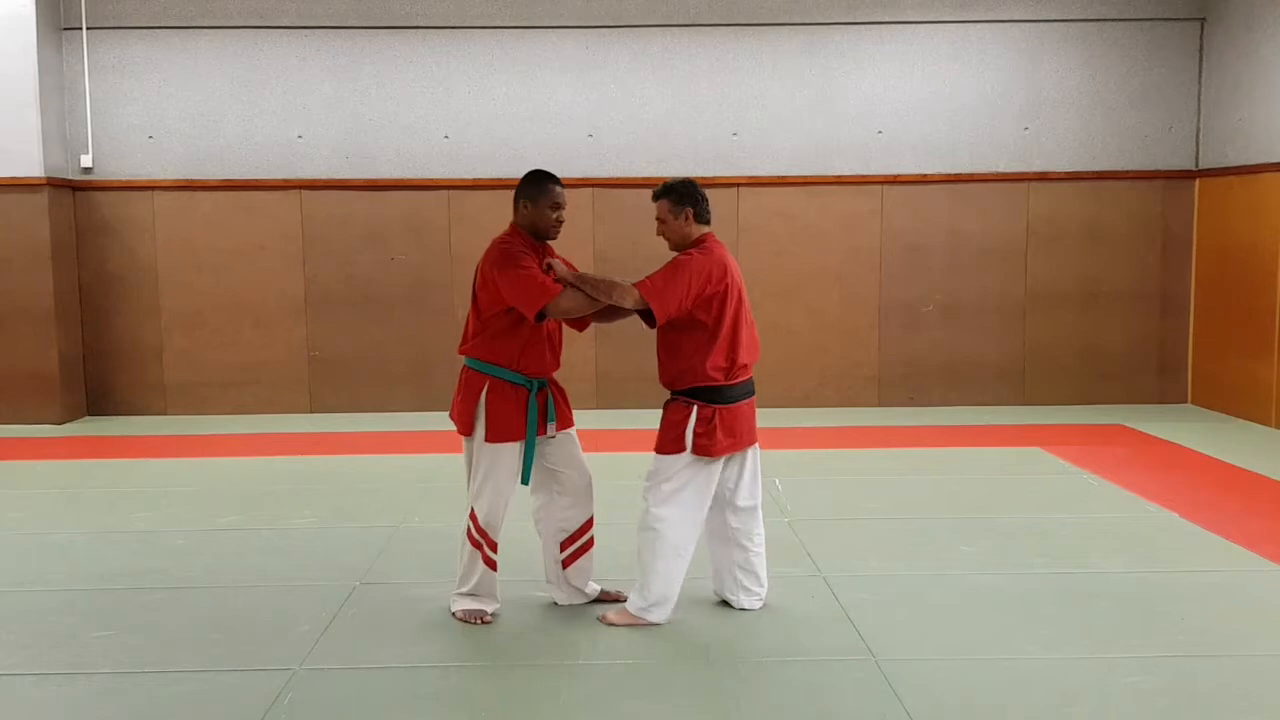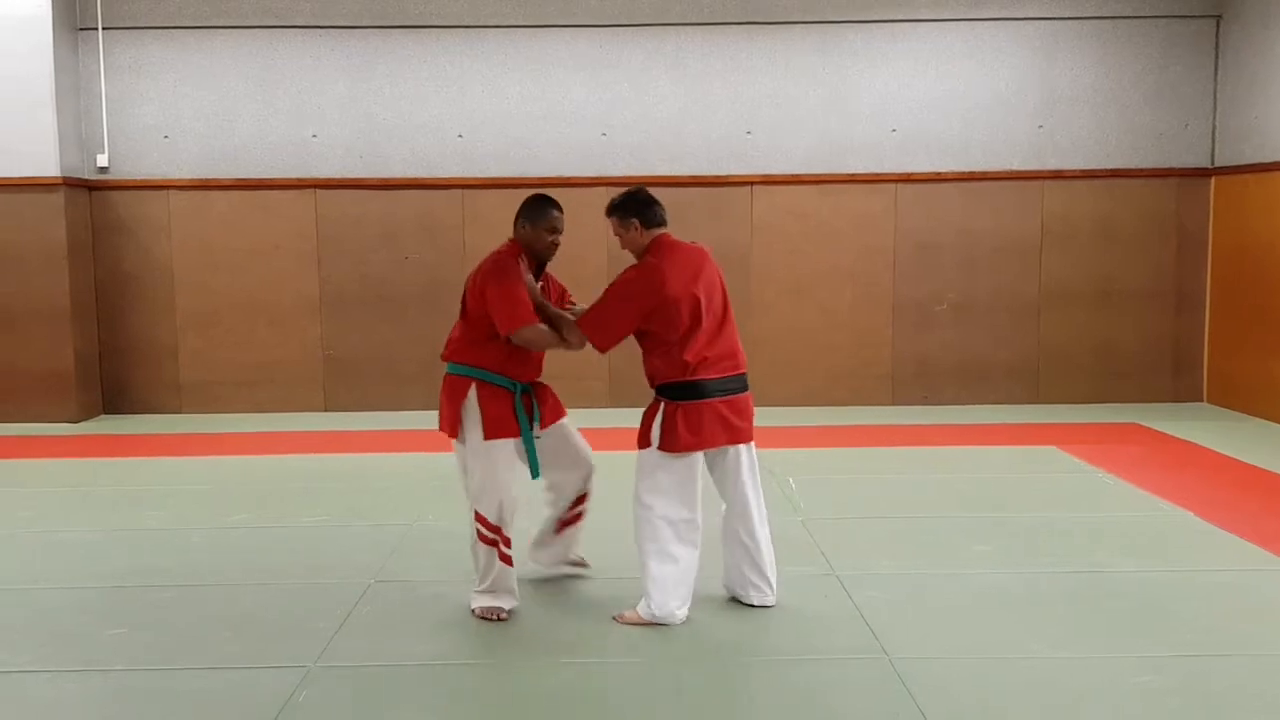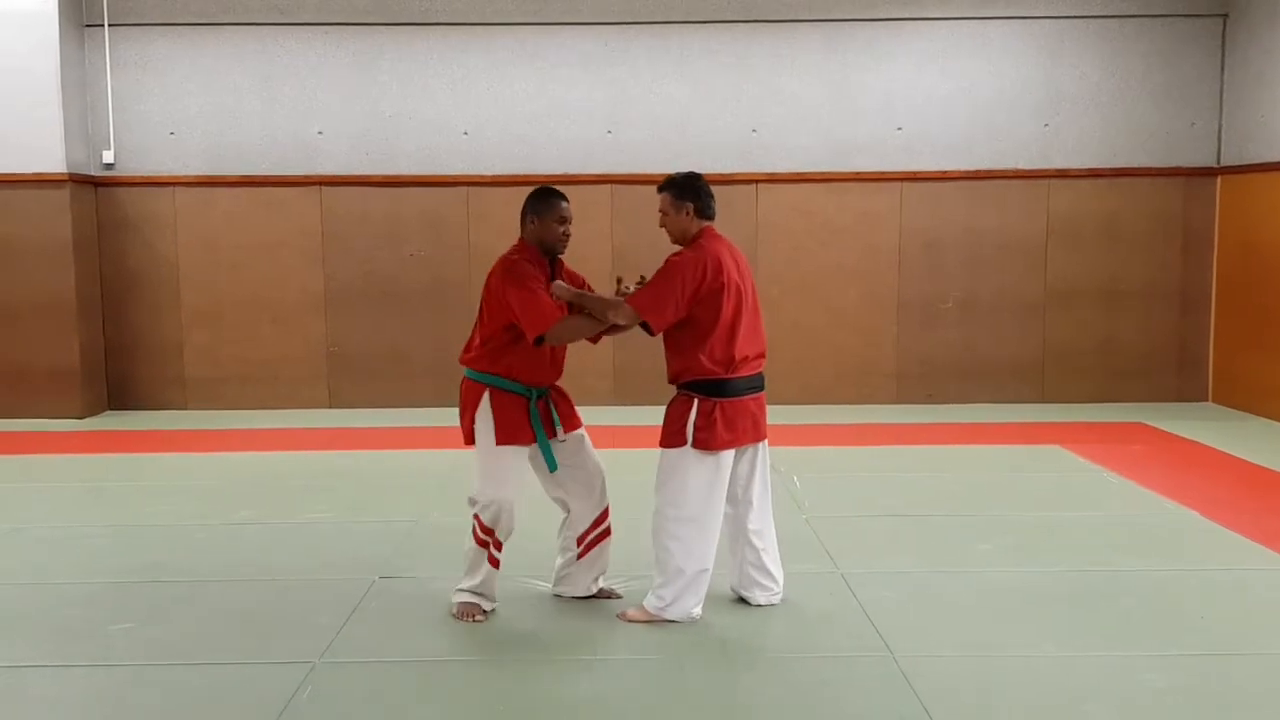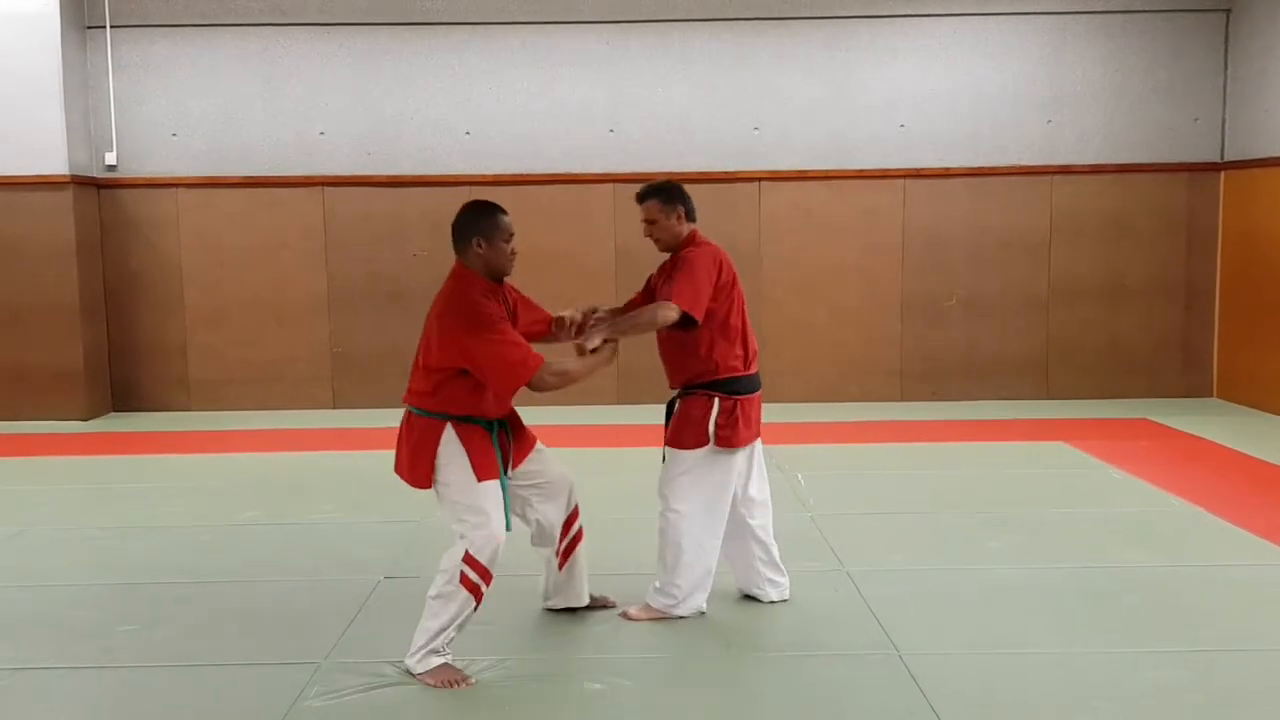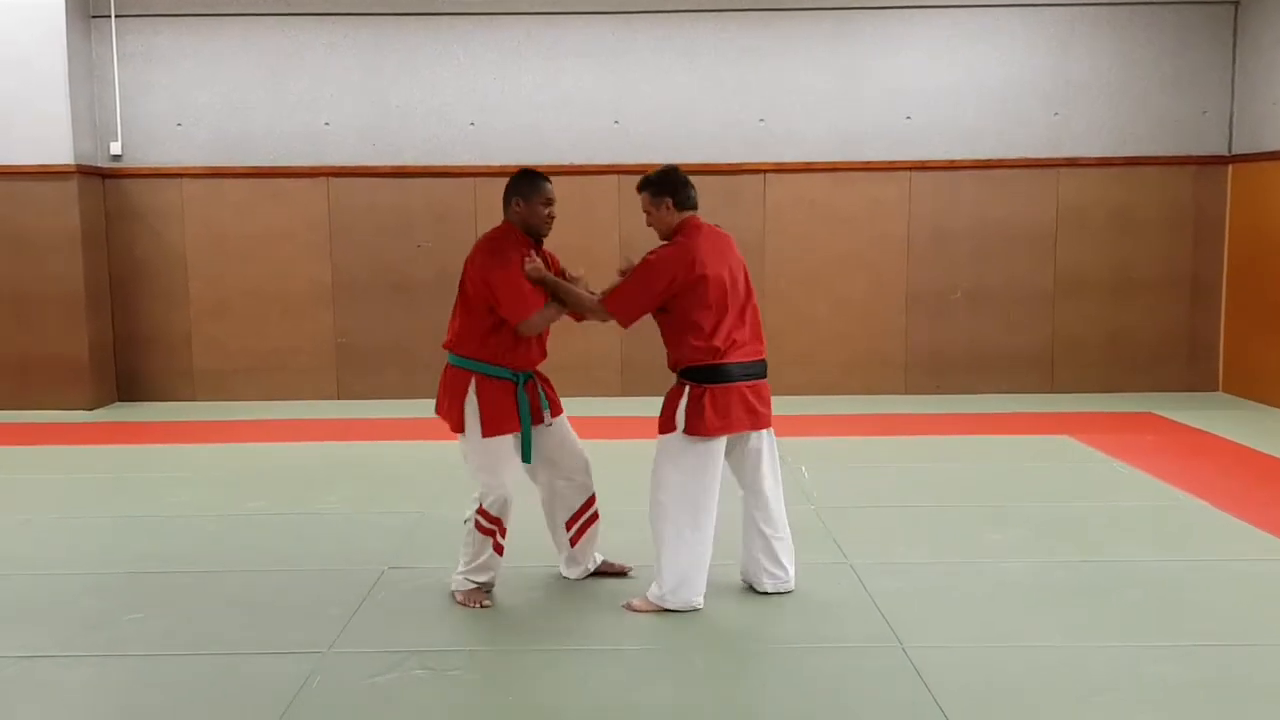
dt=1s
person 1, frame 1
left shoulder: (550, 259)
right shoulder: (506, 255)
left elbow: (589, 311)
right elbow: (560, 306)
left hip: (540, 394)
right hip: (496, 393)
left knee: (571, 486)
right knee: (490, 499)
left ankle: (573, 586)
right ankle: (472, 595)
person 1, frame 2
left shoulder: (542, 277)
right shoulder: (500, 268)
right elbow: (527, 335)
right wrist: (585, 336)
left hip: (525, 394)
right hip: (480, 394)
left knee: (576, 463)
right knee: (496, 496)
left ankle: (552, 549)
right ankle: (492, 592)
person 1, frame 3
left shoulder: (562, 273)
right shoulder: (514, 270)
left elbow: (601, 322)
right elbow: (557, 333)
left hip: (544, 399)
right hip: (498, 399)
left knee: (587, 483)
right knee: (496, 501)
left ankle: (579, 581)
right ankle: (474, 591)
person 1, frame 4
left shoulder: (496, 289)
right shoulder: (466, 308)
left elbow: (543, 326)
right elbow: (541, 377)
left wrist: (567, 323)
right wrist: (599, 359)
left hip: (491, 424)
right hip: (448, 434)
left knee: (557, 490)
right knee: (483, 537)
left ankle: (566, 594)
right ankle: (427, 654)
person 1, frame 5
left shoulder: (539, 255)
right shoulder: (496, 251)
right elbow: (530, 322)
left hip: (523, 384)
right hip: (481, 386)
left knee: (569, 468)
right knee: (496, 489)
left ankle: (581, 562)
right ankle: (472, 580)
person 2, frame 1
left shoulder: (698, 264)
right shoulder: (717, 259)
left elbow: (631, 297)
right elbow: (656, 308)
left wrist: (572, 276)
left hip: (704, 408)
right hip: (733, 401)
left knee: (669, 504)
right knee: (737, 504)
left ankle: (649, 605)
right ankle: (745, 591)
person 2, frame 2
left shoulder: (640, 278)
right shoulder: (701, 257)
left elbow: (577, 335)
left wrist: (535, 298)
left hip: (684, 405)
right hip: (733, 395)
left knee: (663, 505)
right knee: (744, 497)
left ankle: (663, 605)
right ankle: (756, 587)
person 2, frame 3
left shoulder: (691, 261)
right shoulder: (730, 254)
left elbow: (626, 313)
left wrist: (571, 295)
right wrist: (648, 295)
left hip: (708, 403)
right hip: (746, 396)
left knee: (685, 506)
right knee: (748, 500)
left ankle: (673, 602)
right ankle: (761, 585)
person 2, frame 4
left shoulder: (702, 259)
right shoulder: (673, 267)
left elbow: (664, 313)
right elbow: (635, 310)
left wrist: (603, 331)
right wrist: (595, 320)
left hip: (716, 401)
right hip: (731, 398)
left knee: (686, 499)
right knee: (745, 499)
left ankle: (674, 598)
right ankle: (768, 583)
person 2, frame 5
left shoulder: (670, 258)
right shoulder: (721, 242)
left elbow: (600, 310)
left wrist: (545, 278)
right wrist: (635, 278)
left hip: (707, 390)
right hip: (750, 382)
left knee: (679, 492)
right knee: (762, 486)
left ankle: (676, 591)
right ankle: (773, 574)
